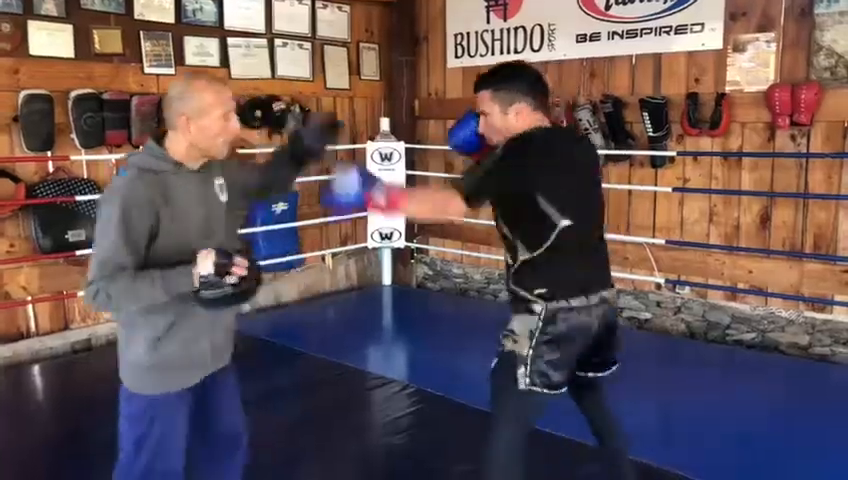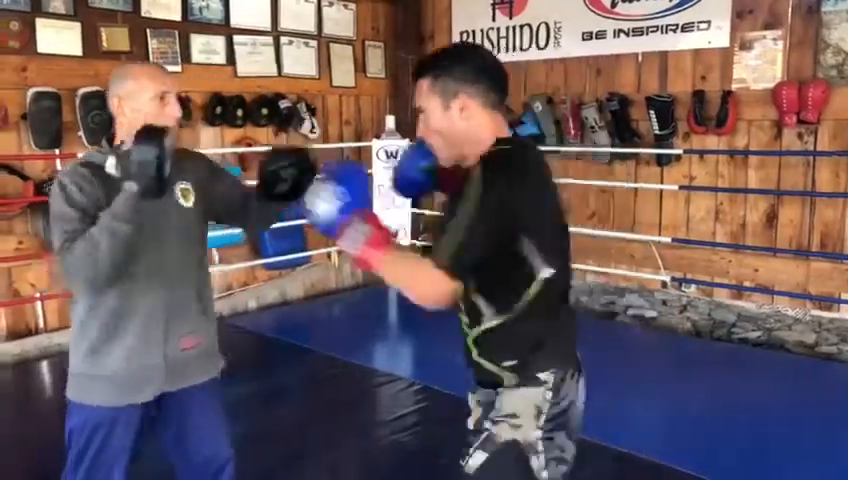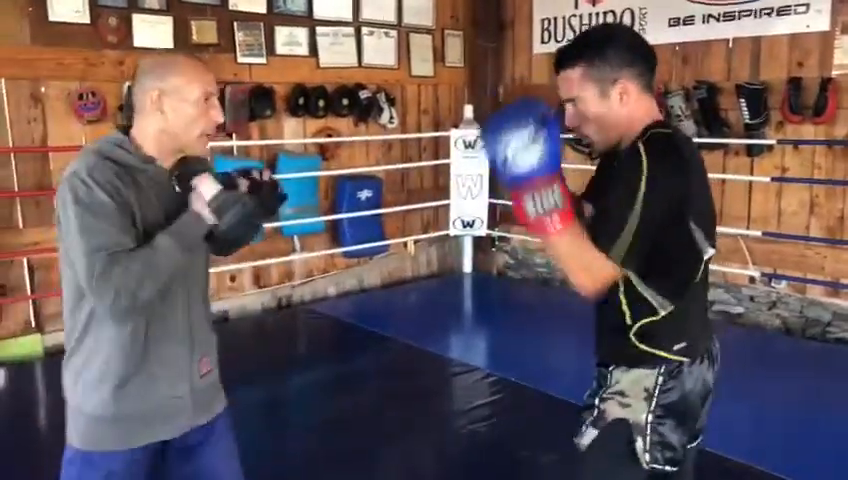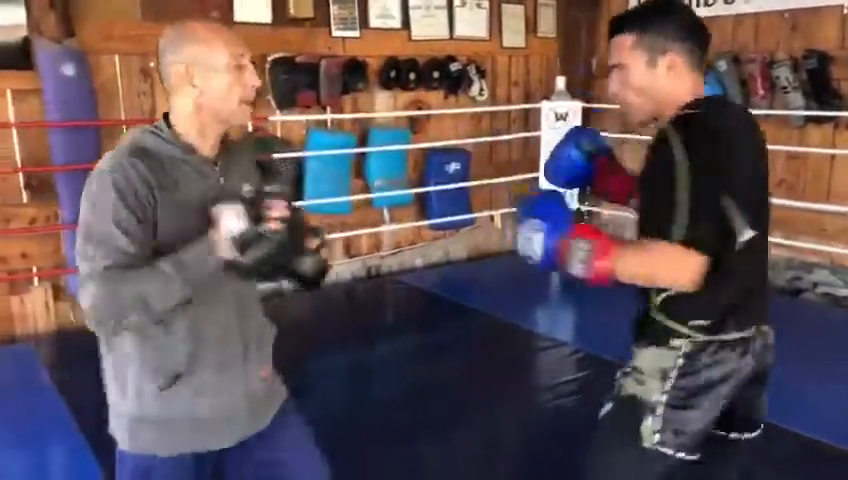
dt=1s
person 1, frame 1
left shoulder: (518, 154)
right shoulder: (578, 146)
left elbow: (452, 205)
left wrist: (380, 196)
right wrist: (486, 160)
left hip: (548, 309)
right hip: (598, 301)
left knee: (509, 426)
right knee: (589, 394)
person 1, frame 2
left shoulder: (493, 179)
right shoulder: (518, 163)
left elbow: (433, 289)
left wrist: (357, 233)
right wrist: (448, 185)
left hip: (525, 382)
right hip: (537, 373)
person 1, frame 3
left shoulder: (651, 163)
right shoulder: (633, 153)
left elbow: (590, 274)
right elbow: (590, 226)
left wrist: (537, 184)
right wrist: (541, 177)
left hip: (653, 371)
right hip: (679, 359)
person 1, frame 4
left shoulder: (680, 140)
right shoulder: (735, 125)
left elbow: (681, 266)
left wrist: (583, 249)
left hip: (691, 352)
right hip: (746, 339)
person 2, frame 1
left shoulder: (217, 168)
right shoulder: (134, 190)
left elbow: (265, 178)
right elbow: (103, 289)
left wrist: (301, 148)
right wrist: (189, 276)
left hip: (212, 348)
right hip: (160, 361)
left knee: (226, 441)
person 2, frame 2
left shoulder: (194, 169)
right shoulder: (79, 181)
left elbow: (251, 211)
right elbow: (85, 272)
left wrist: (281, 186)
right wrist: (135, 191)
left hip: (188, 358)
right hip: (112, 369)
person 2, frame 3
left shoulder: (195, 175)
right shoulder: (92, 179)
left elbow: (219, 243)
right elbow: (116, 292)
left wrist: (251, 209)
right wrist: (201, 215)
left hip: (196, 391)
right hip: (116, 406)
person 2, frame 4
left shoulder: (235, 162)
right shoulder: (125, 175)
right elbow: (108, 307)
right wrist: (214, 248)
left hip: (250, 391)
right hip: (166, 412)
